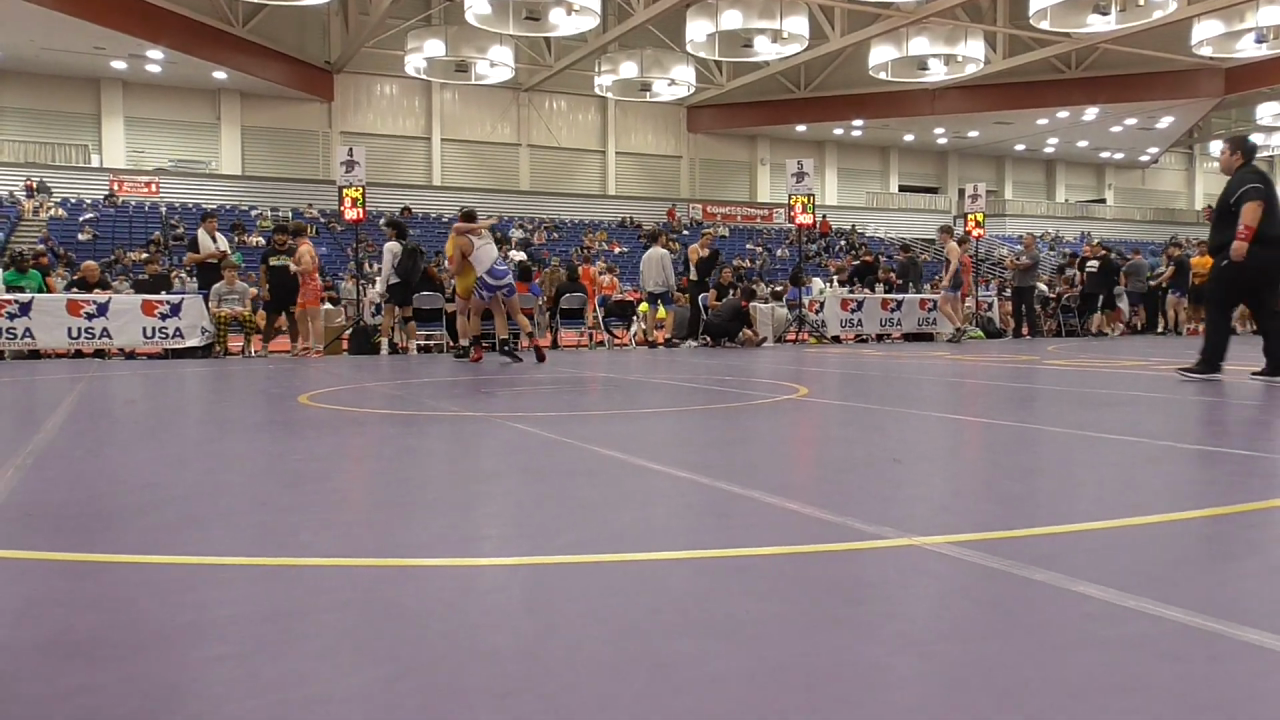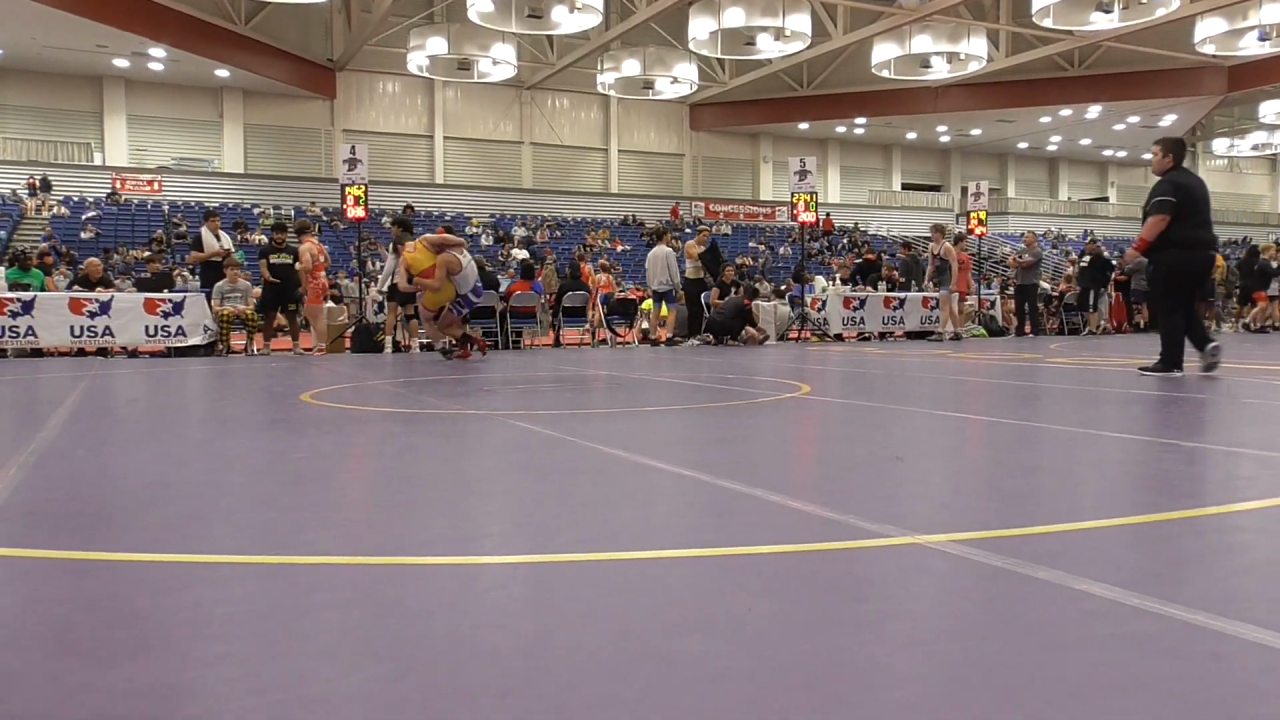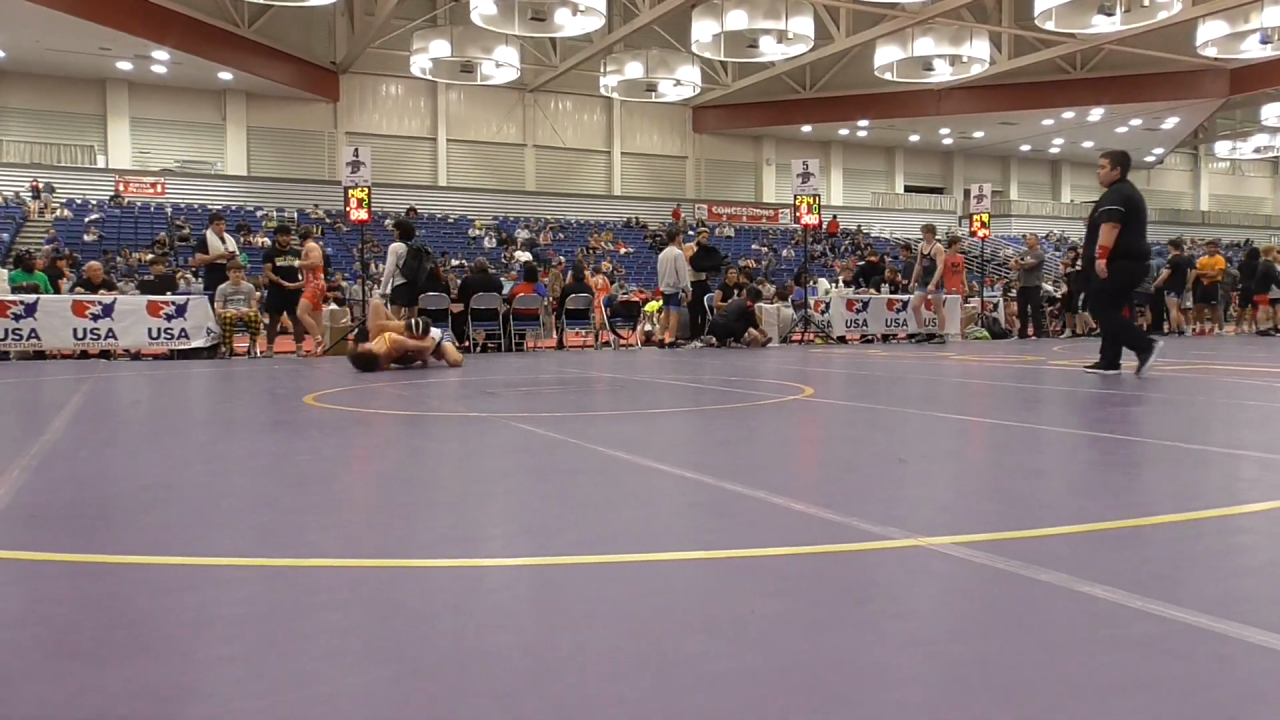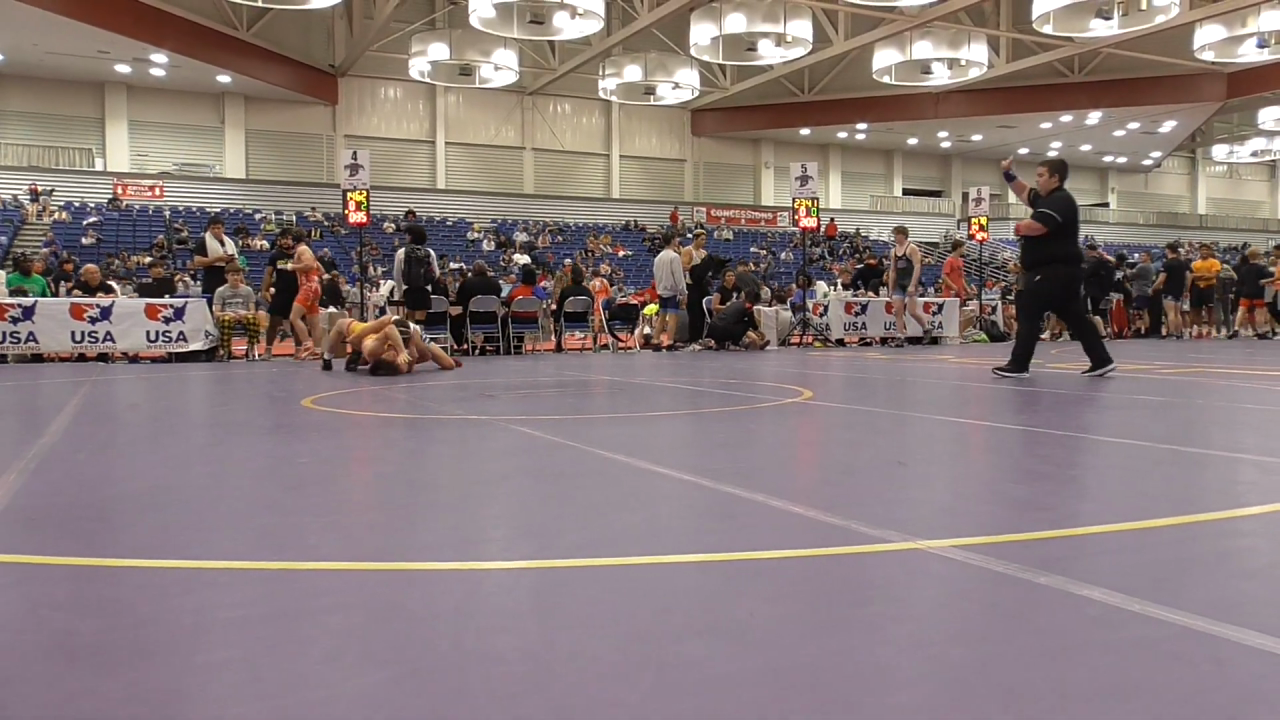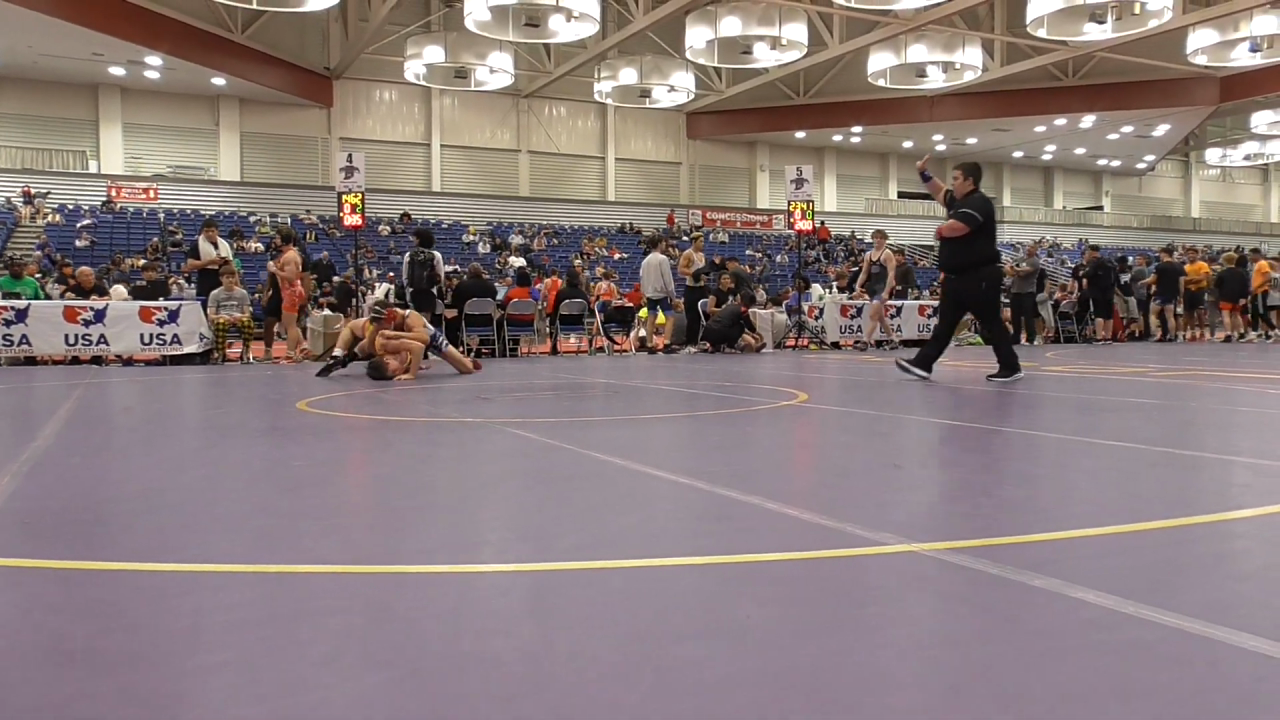
dt=0.5s
person 1, frame 1
left shoulder: (1245, 177)
right shoulder: (1252, 178)
left elbow: (1252, 205)
left wrist: (1241, 238)
right wrist: (1217, 217)
left hip: (1246, 255)
left knee: (1217, 307)
left ankle: (1209, 365)
person 1, frame 2
left shoulder: (1167, 184)
right shoulder: (1193, 182)
left elbow: (1160, 219)
left wrist: (1137, 248)
left hip: (1175, 255)
right hip: (1202, 254)
left knee: (1168, 310)
right knee: (1184, 307)
left ankle: (1170, 363)
right ankle: (1206, 345)
person 1, frame 3
left shoulder: (1116, 194)
right shoulder: (1129, 193)
left elbow: (1110, 226)
left wrist: (1100, 256)
left hip: (1117, 265)
right hip: (1132, 263)
left knee: (1103, 311)
right knee: (1111, 311)
left ankle: (1147, 346)
right ankle: (1109, 361)
person 1, frame 4
left shoulder: (1059, 200)
right shoulder: (1046, 198)
left elbow: (1034, 227)
right elbow: (1023, 193)
left wrist: (1019, 228)
right wrist: (1008, 174)
left hip: (1054, 271)
right hip: (1063, 270)
left knee: (1028, 315)
right knee: (1074, 317)
left ankle: (1018, 365)
right ankle: (1101, 360)
person 1, frame 5
left shoulder: (978, 202)
right shoulder: (958, 200)
left elbow: (955, 227)
right elbow: (938, 191)
left wrist: (940, 230)
right wrist: (924, 173)
left hip: (979, 275)
right hip: (956, 275)
left knee: (991, 321)
right knee: (946, 321)
left ankle: (1011, 367)
right ankle: (923, 363)
